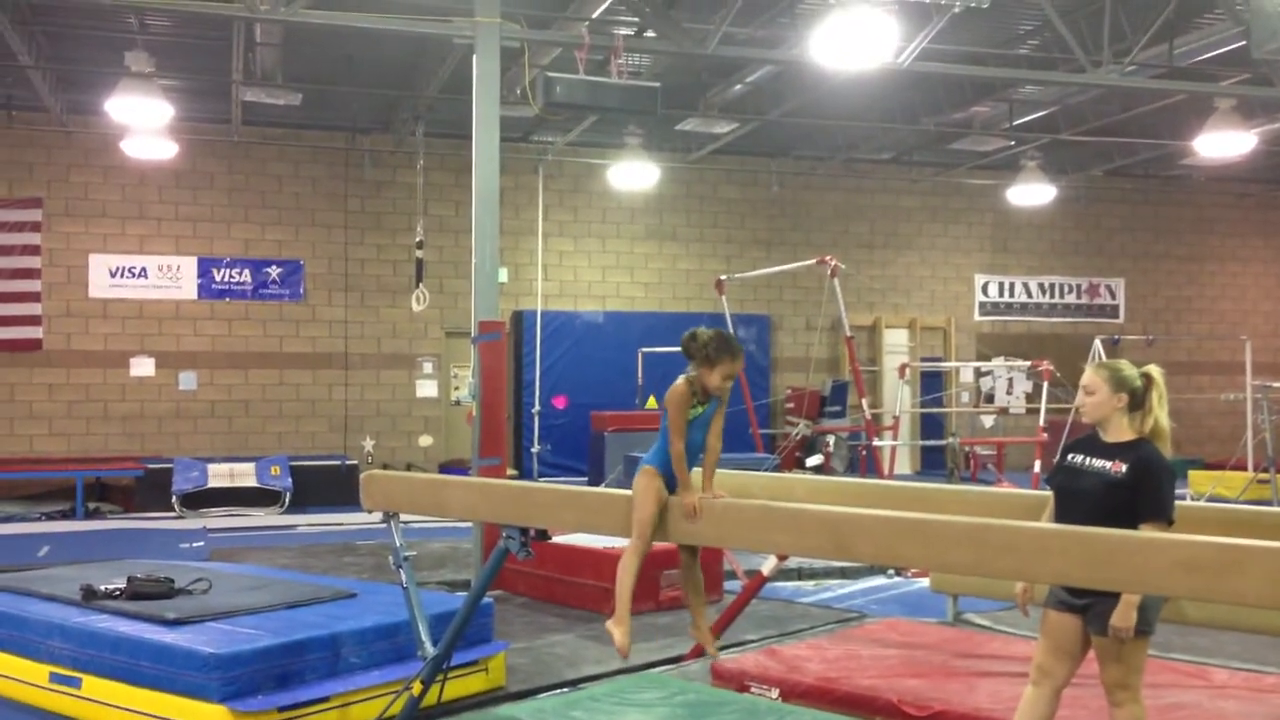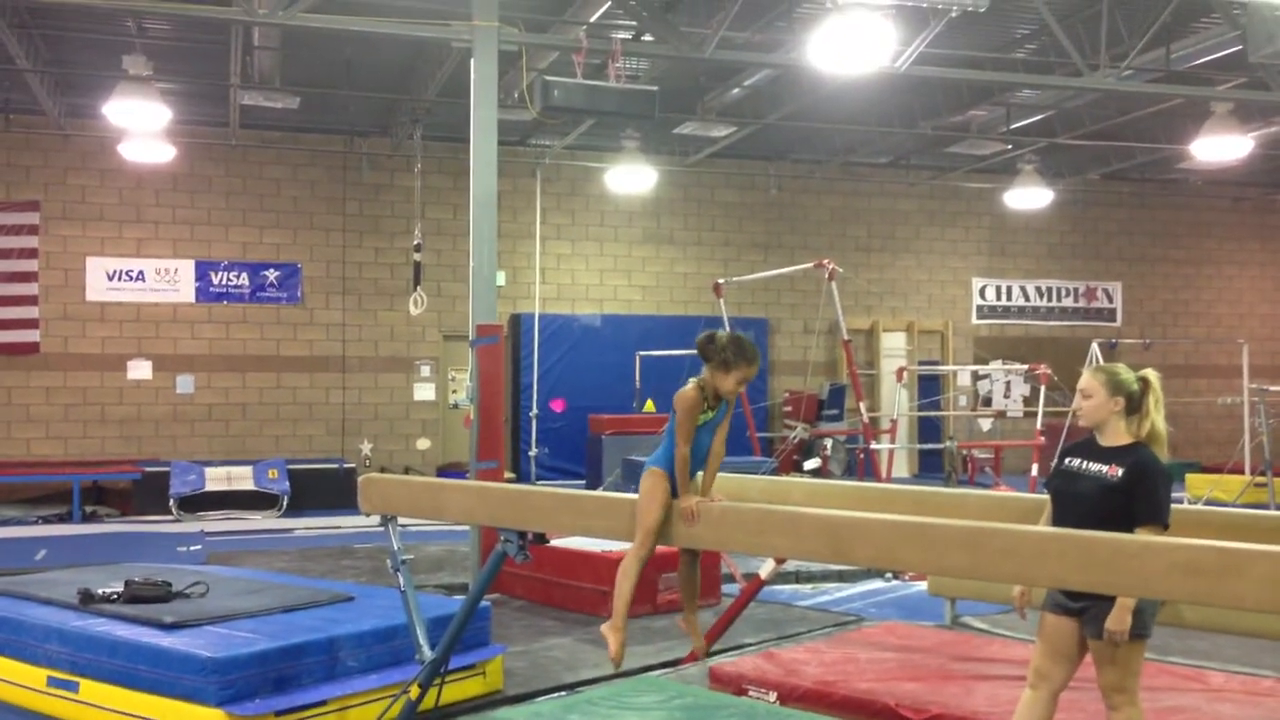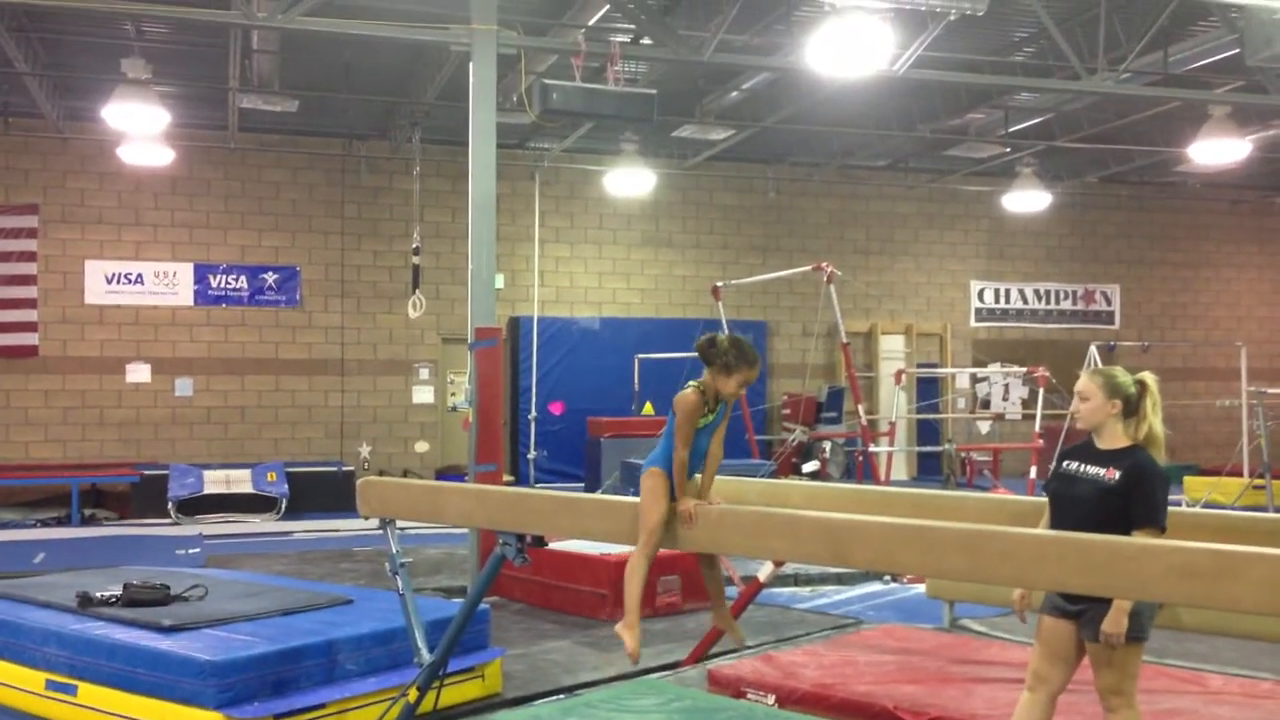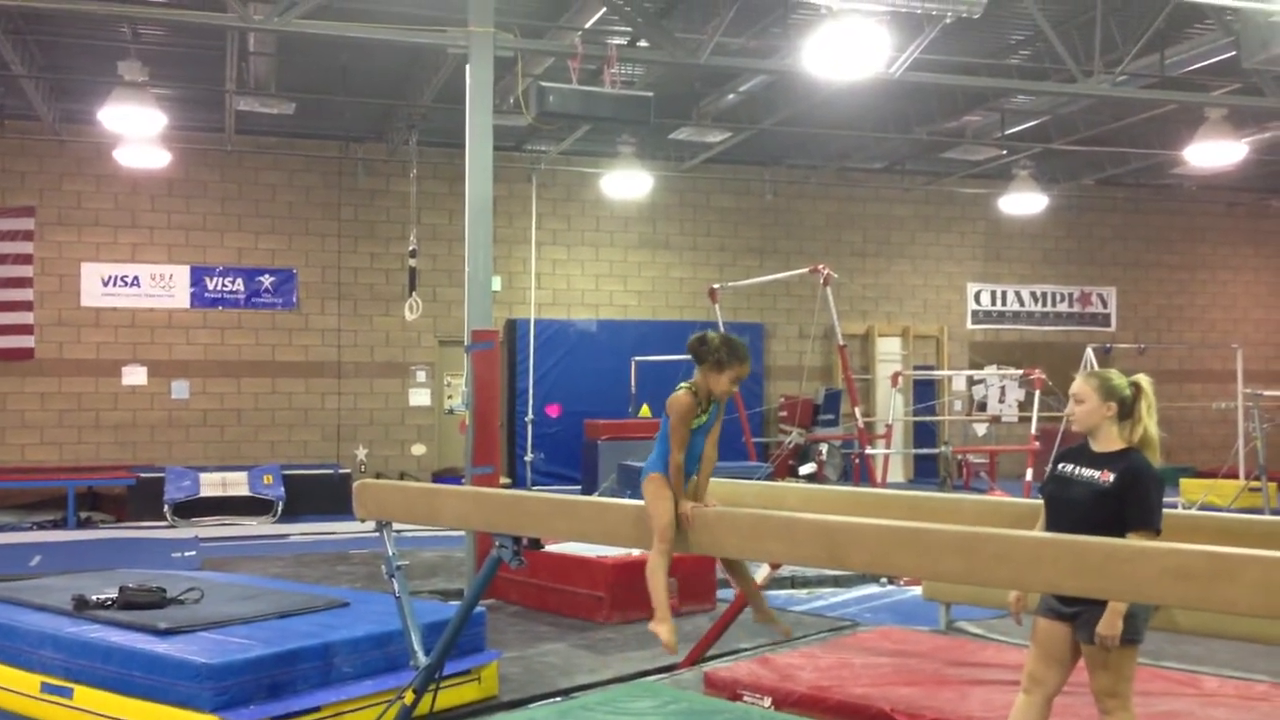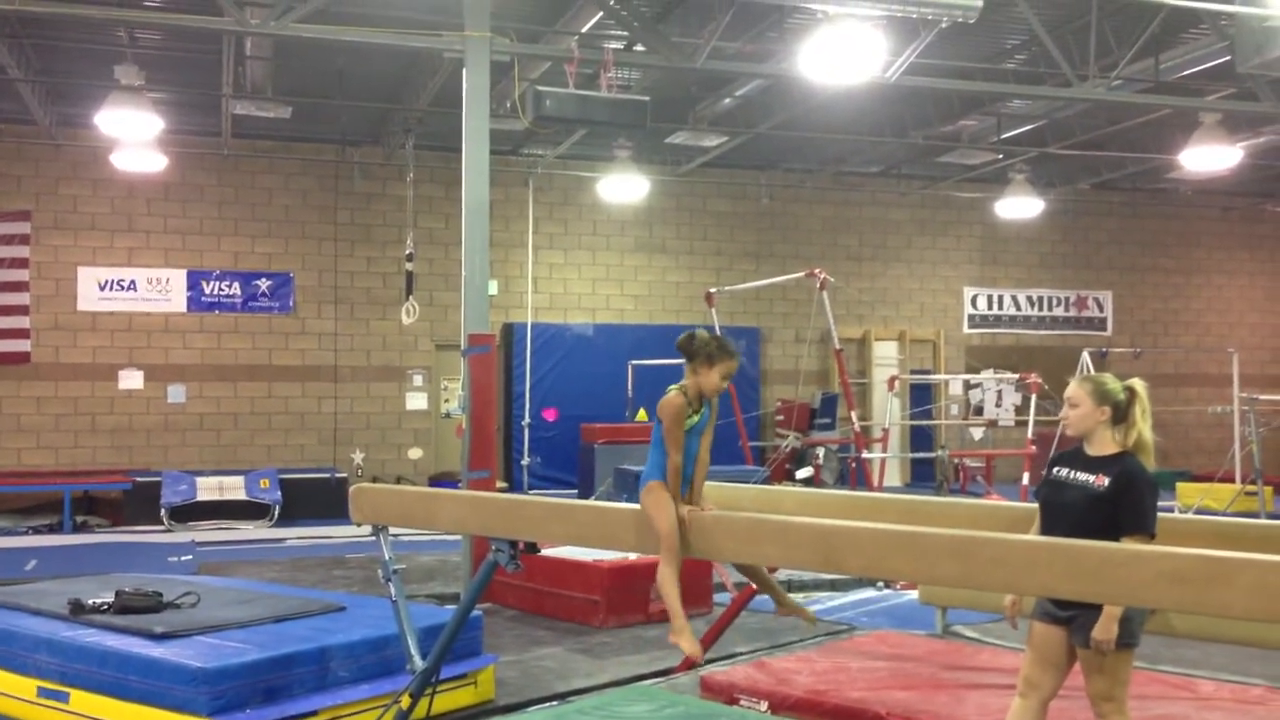
dt=0.2s
person 1, frame 1
left shoulder: (1148, 462)
right shoulder: (1075, 449)
right elbow: (1052, 516)
left wrist: (1130, 603)
left hip: (1118, 593)
right hip: (1068, 585)
left knee: (1121, 691)
right knee: (1043, 676)
person 1, frame 2
left shoulder: (1144, 466)
right shoulder: (1072, 453)
right elbow: (1050, 519)
left wrist: (1125, 606)
left hip: (1115, 596)
right hip: (1065, 589)
right knee: (1040, 680)
person 1, frame 3
left shoulder: (1142, 469)
right shoulder: (1071, 457)
right elbow: (1049, 523)
left wrist: (1121, 608)
left hip: (1113, 598)
right hip: (1064, 592)
right knee: (1039, 683)
person 1, frame 4
left shoulder: (1136, 471)
right shoulder: (1066, 459)
right elbow: (1045, 525)
left wrist: (1116, 611)
left hip: (1108, 600)
right hip: (1059, 594)
right knee: (1035, 684)
person 1, frame 5
left shoulder: (1131, 475)
right shoulder: (1060, 463)
right elbow: (1040, 528)
left wrist: (1111, 615)
left hip: (1103, 605)
right hip: (1054, 598)
right knee: (1030, 688)
person 2, frame 1
left shoulder: (720, 392)
right shoulder: (680, 390)
left elbow: (713, 440)
right elbow: (676, 445)
left wrist: (707, 489)
right wrist: (686, 490)
left hip: (681, 476)
right hip: (654, 471)
left knee: (690, 553)
right knee: (642, 538)
left ankle: (700, 624)
right ankle: (620, 618)
person 2, frame 2
left shoulder: (728, 397)
right shoulder: (690, 394)
left elbow: (717, 445)
right elbow: (682, 448)
left wrist: (705, 492)
right wrist: (684, 494)
left hip: (688, 476)
right hip: (661, 471)
left knee: (691, 552)
right knee: (644, 544)
left ankle: (691, 618)
right ankle: (616, 624)
person 2, frame 3
left shoulder: (726, 398)
right shoulder: (691, 398)
left elbow: (715, 448)
right elbow: (681, 451)
left wrist: (704, 494)
right wrist: (681, 498)
left hip: (686, 476)
right hip: (660, 471)
right knee: (649, 542)
left ankle: (721, 613)
right ankle: (630, 622)
person 2, frame 4
left shoulder: (719, 399)
right shoulder: (683, 398)
left elbow: (709, 449)
right elbow: (676, 454)
left wrist: (699, 496)
right wrist: (679, 500)
left hip: (686, 477)
right hip: (660, 475)
right knee: (665, 539)
left ankle: (759, 606)
right ankle: (662, 618)
person 2, frame 5
left shoulder: (710, 402)
right shoulder: (674, 401)
left elbow: (703, 453)
right elbow: (674, 457)
left wrist: (696, 500)
right wrist: (678, 504)
left hip: (683, 484)
right hip: (657, 483)
right knee: (672, 550)
left ankle: (781, 599)
right ankle: (680, 627)
